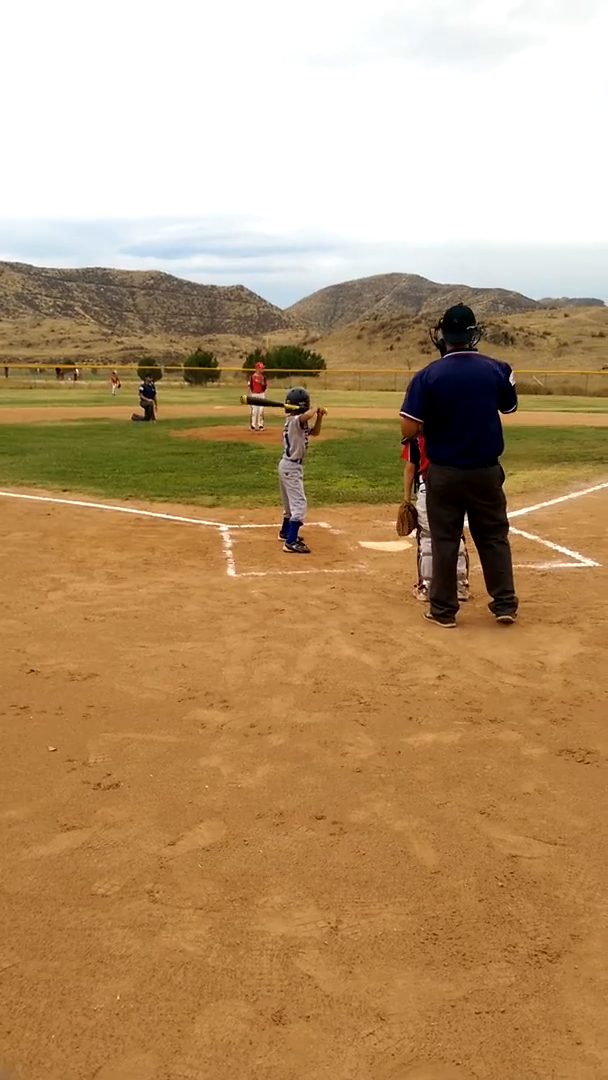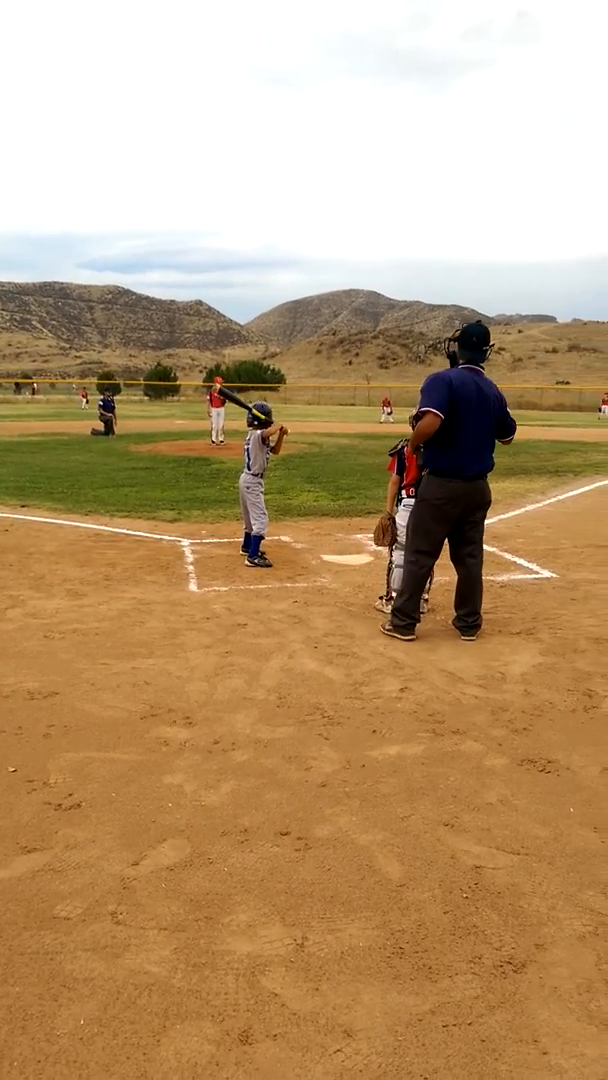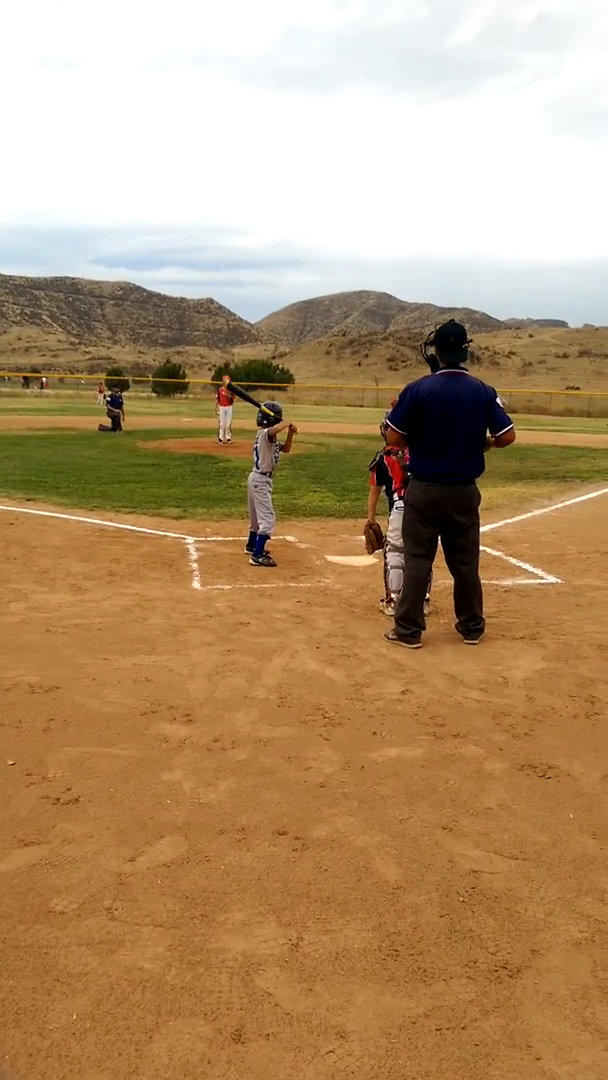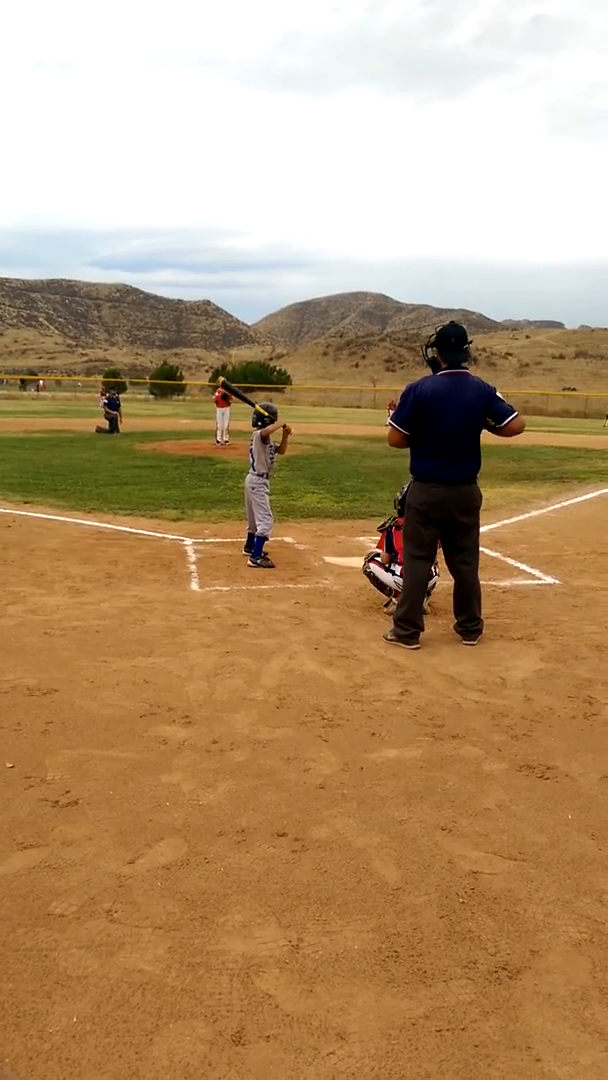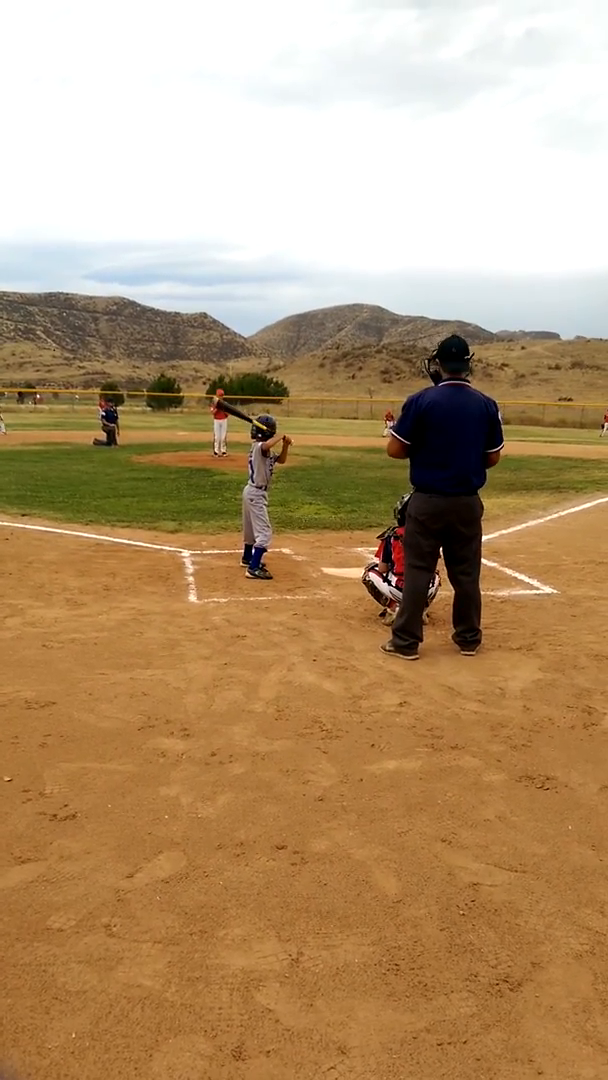
dt=1s
person 1, frame 1
left shoulder: (428, 376)
right shoulder: (497, 369)
left elbow: (408, 429)
right elbow: (510, 408)
left hip: (445, 474)
right hip: (486, 472)
left knee: (445, 542)
right knee: (494, 538)
left ankle: (443, 610)
right ankle: (505, 603)
person 1, frame 2
left shoulder: (443, 380)
right shoulder: (495, 393)
left elbow: (429, 424)
right elbow: (507, 436)
left wrist: (412, 444)
left hip: (441, 484)
right hip: (477, 486)
left knee: (420, 554)
right knee: (470, 556)
left ankle: (403, 621)
right ankle: (469, 623)
person 1, frame 3
left shoulder: (418, 390)
right shoulder: (483, 392)
left elbow: (394, 439)
right elbow: (507, 436)
right wrist: (486, 442)
left hip: (425, 490)
right hip: (464, 491)
left knee: (417, 560)
right knee: (465, 561)
left ankle: (408, 630)
right ankle: (471, 627)
person 1, frame 4
left shoulder: (419, 389)
right shoulder: (482, 390)
left elbow: (395, 439)
right elbow: (516, 426)
right wrist: (483, 425)
left hip: (426, 491)
right hip: (466, 491)
left knee: (417, 561)
right knee: (465, 561)
left ankle: (407, 630)
right ankle: (470, 628)
person 1, frame 5
left shoulder: (421, 400)
right shoulder: (486, 405)
left elbow: (395, 449)
right elbow: (493, 458)
left hip: (427, 501)
right hip: (467, 502)
left knee: (417, 571)
right knee: (466, 573)
left ankle: (406, 641)
right ankle: (468, 638)
